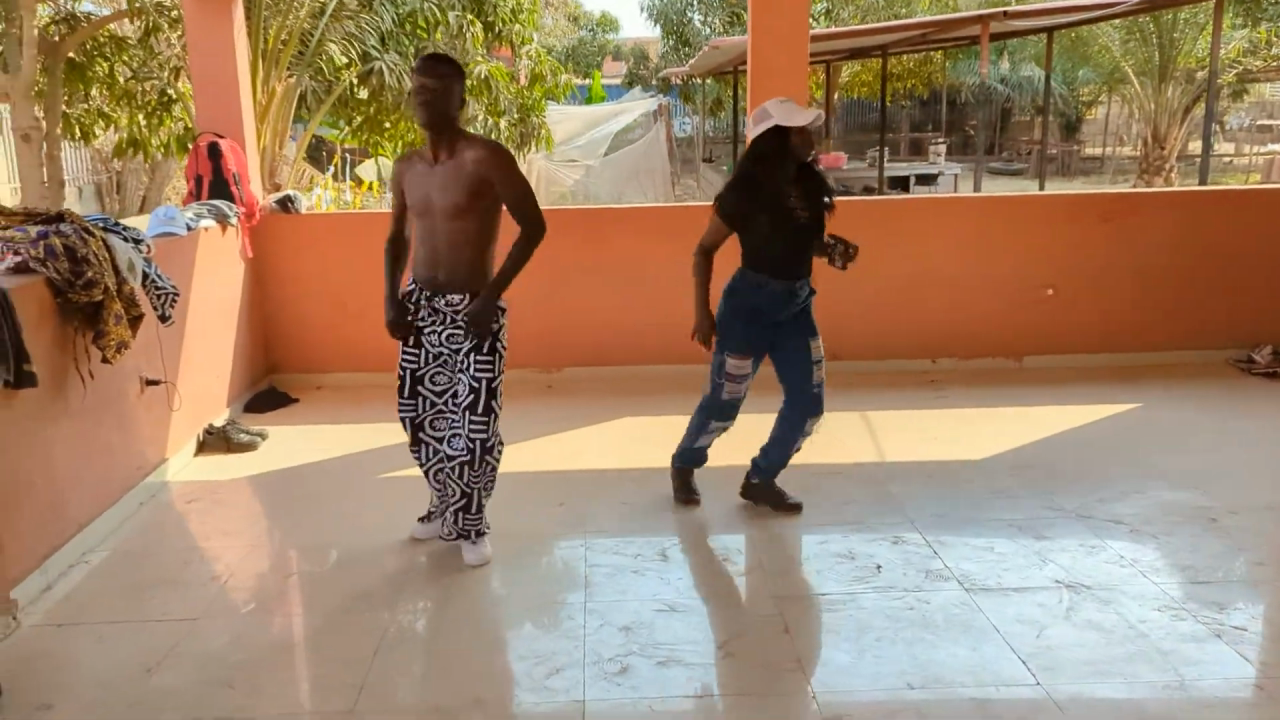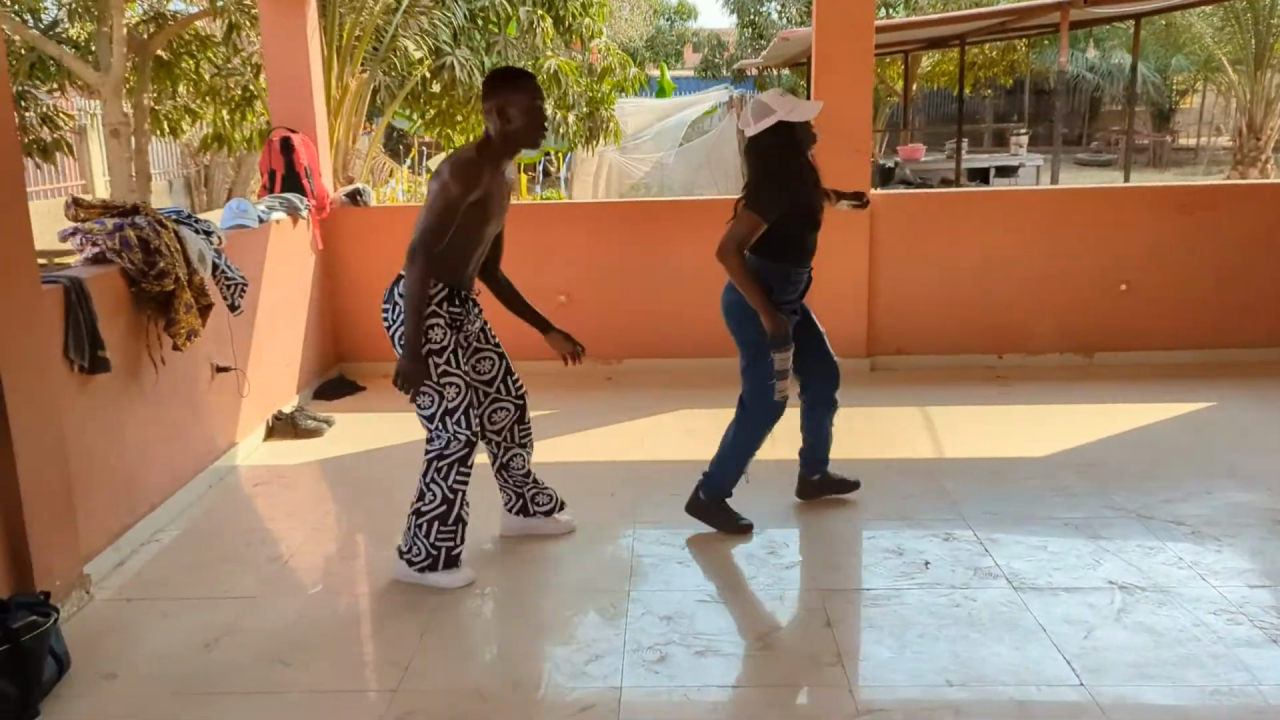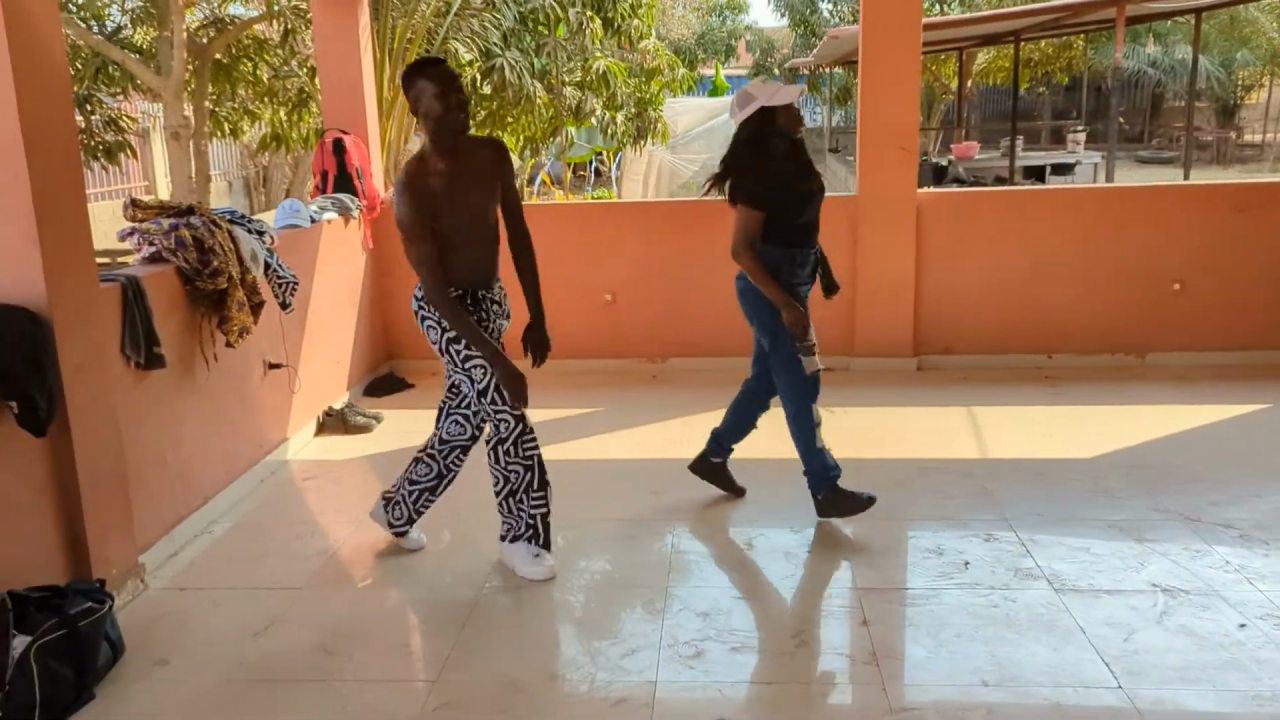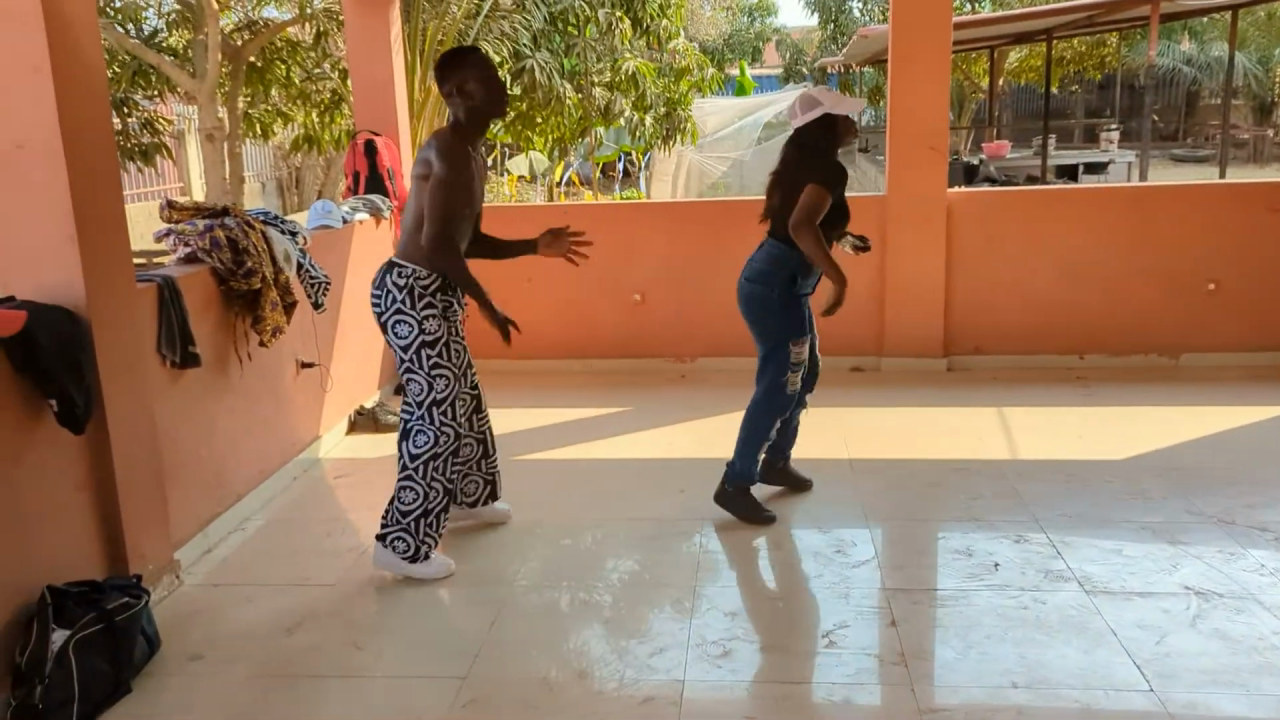
dt=0.5s
person 1, frame 1
left shoulder: (487, 157)
right shoulder: (406, 167)
left elbow: (534, 226)
left wrist: (491, 292)
right wrist: (391, 296)
left hip: (474, 311)
right hip: (420, 303)
left knee: (469, 427)
right knee: (417, 418)
left ankle: (472, 527)
right ankle: (448, 513)
person 1, frame 2
left shoulder: (502, 181)
right shoulder: (465, 169)
left elbow: (490, 272)
right elbow: (420, 253)
left wrist: (547, 330)
right wrist: (414, 345)
left hip: (463, 306)
right hip: (420, 307)
left knee: (506, 406)
right knee: (457, 431)
left ankle: (525, 509)
right ankle: (425, 557)
person 1, frame 3
left shoulder: (494, 155)
right shoulder: (412, 189)
left elbow: (517, 233)
right elbow: (434, 288)
left wrist: (538, 314)
right wrist: (498, 357)
left hip: (489, 301)
right hip: (450, 309)
left knee: (464, 417)
right knee: (505, 419)
left ankle: (397, 507)
right ankle: (520, 539)
person 1, frame 4
left shoulder: (471, 152)
right shoulder: (447, 151)
right elbow: (438, 241)
left wrist: (536, 246)
right wrist: (487, 306)
left hip: (436, 294)
right hip: (411, 293)
left knee: (465, 401)
right knee: (438, 420)
left ankle: (469, 498)
right ankle: (401, 545)
person 2, frame 1
left shoulder: (811, 186)
right shoulder: (745, 190)
right elbow: (704, 250)
left wrist: (837, 250)
right wrist: (702, 309)
left hip: (795, 306)
right hip: (749, 306)
left knee: (807, 403)
right knee: (724, 401)
left ankle: (760, 480)
right ankle: (685, 465)
person 2, frame 2
left shoulder: (792, 173)
right shoulder: (773, 184)
right elbow: (728, 250)
left wrist: (837, 197)
right wrist: (767, 312)
left hip: (783, 296)
right hip: (758, 301)
left knee: (823, 376)
right knee: (764, 404)
left ankle: (813, 474)
right ankle: (709, 496)
person 2, frame 3
left shoulder: (789, 157)
right shoulder: (760, 172)
right elbow: (741, 250)
left wrist: (820, 268)
right wrist: (786, 302)
left hip: (783, 280)
right hip: (770, 288)
left knee: (767, 377)
right knee: (800, 382)
left ankle: (713, 456)
right ankle: (825, 488)
person 2, frame 4
left shoulder: (803, 165)
right shoulder: (826, 169)
right elbow: (802, 226)
left wrist: (843, 237)
right wrist: (838, 277)
left hip: (775, 282)
right hip: (777, 287)
left knee: (802, 377)
right knee: (779, 387)
left ankle: (776, 462)
right ankle: (735, 485)
